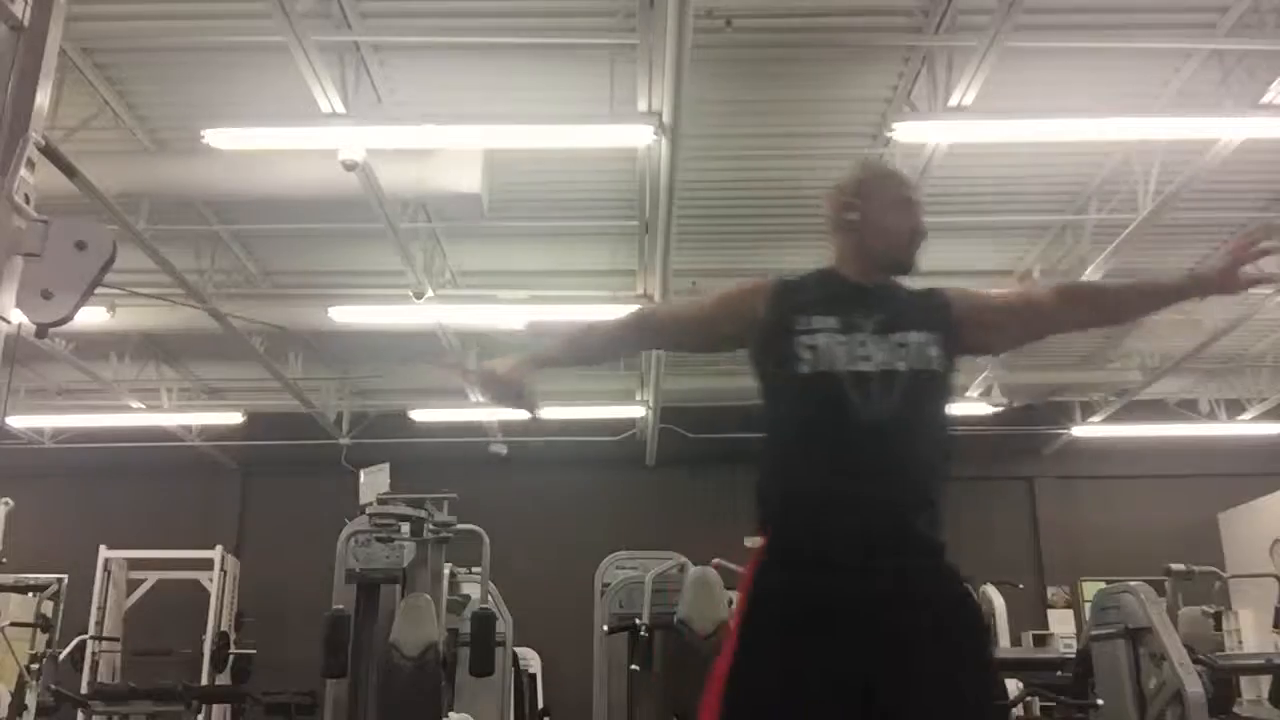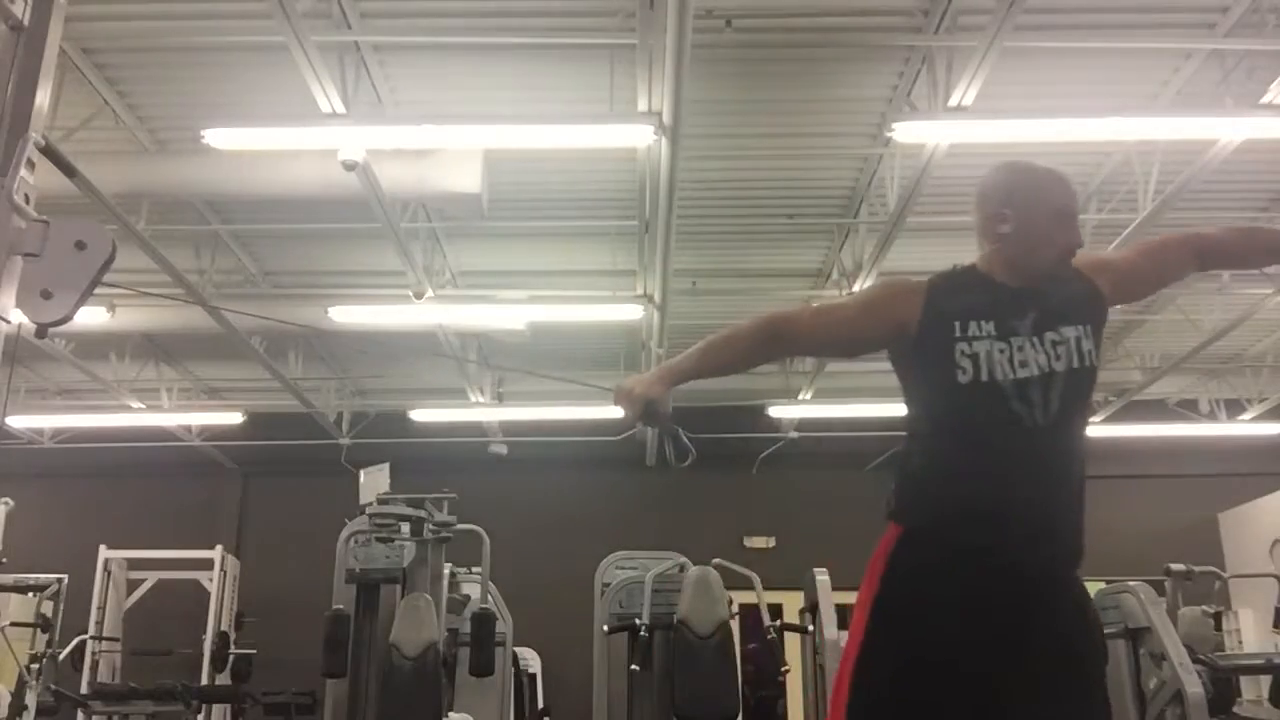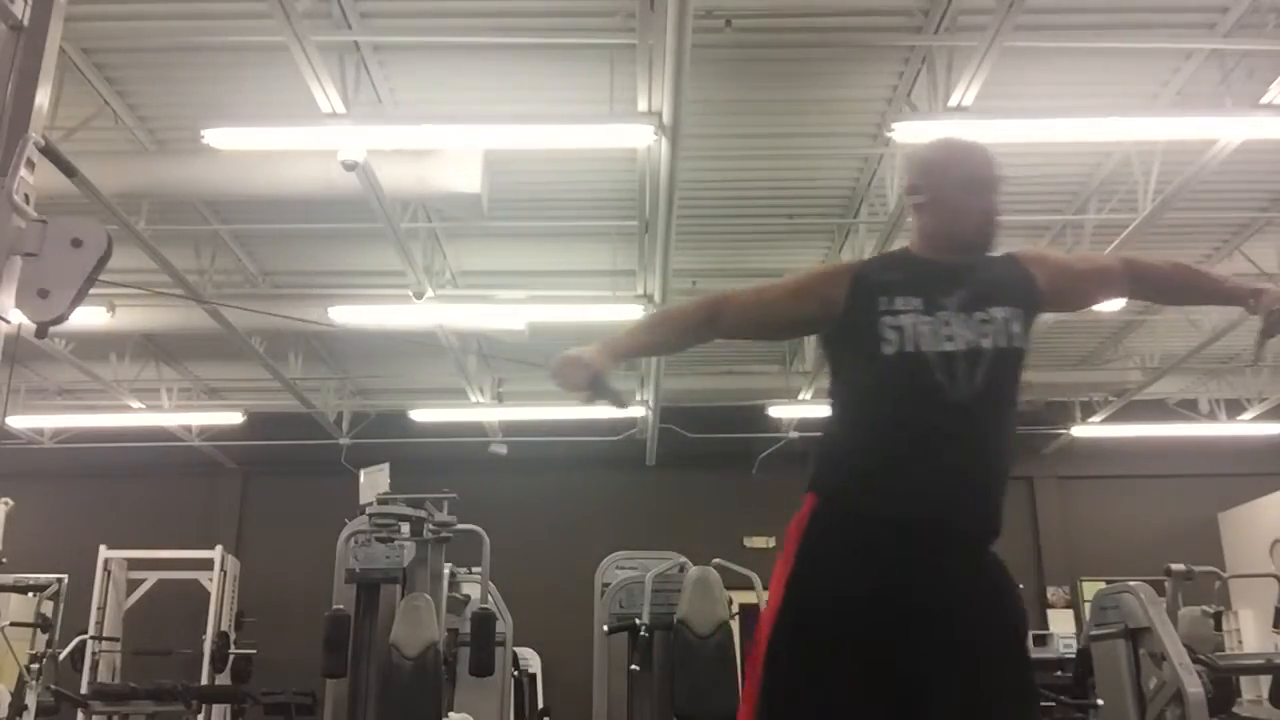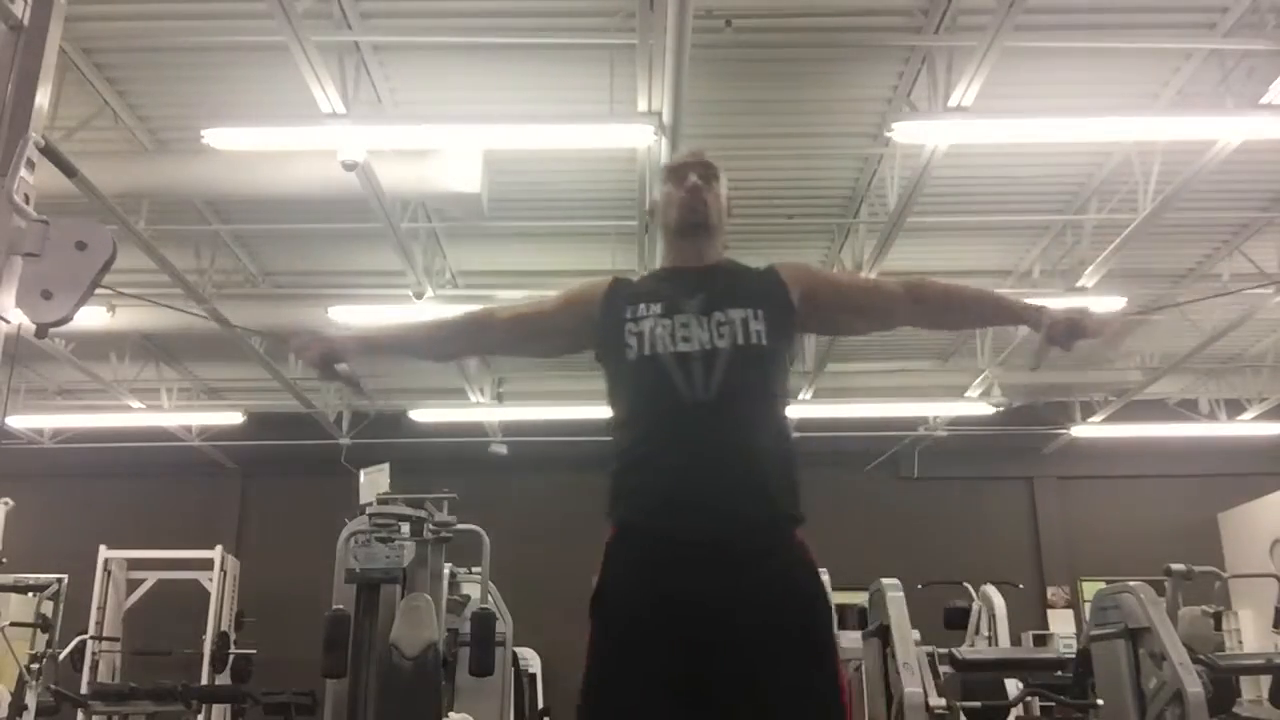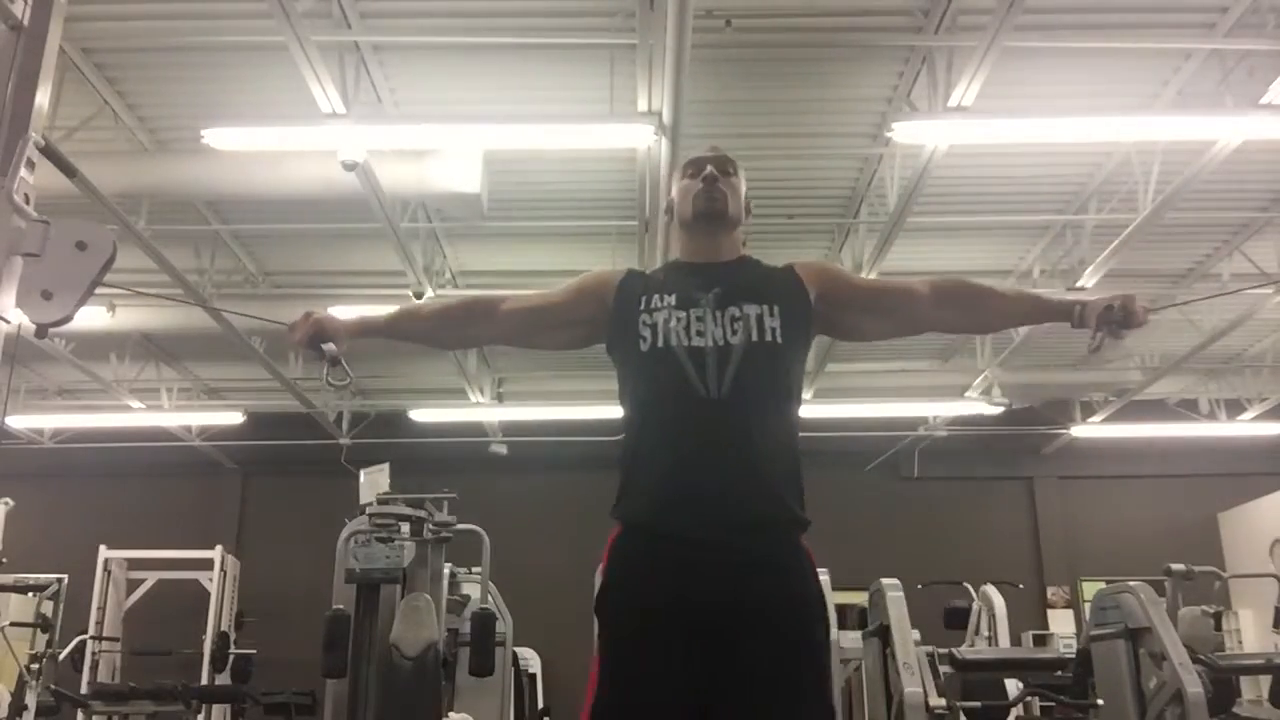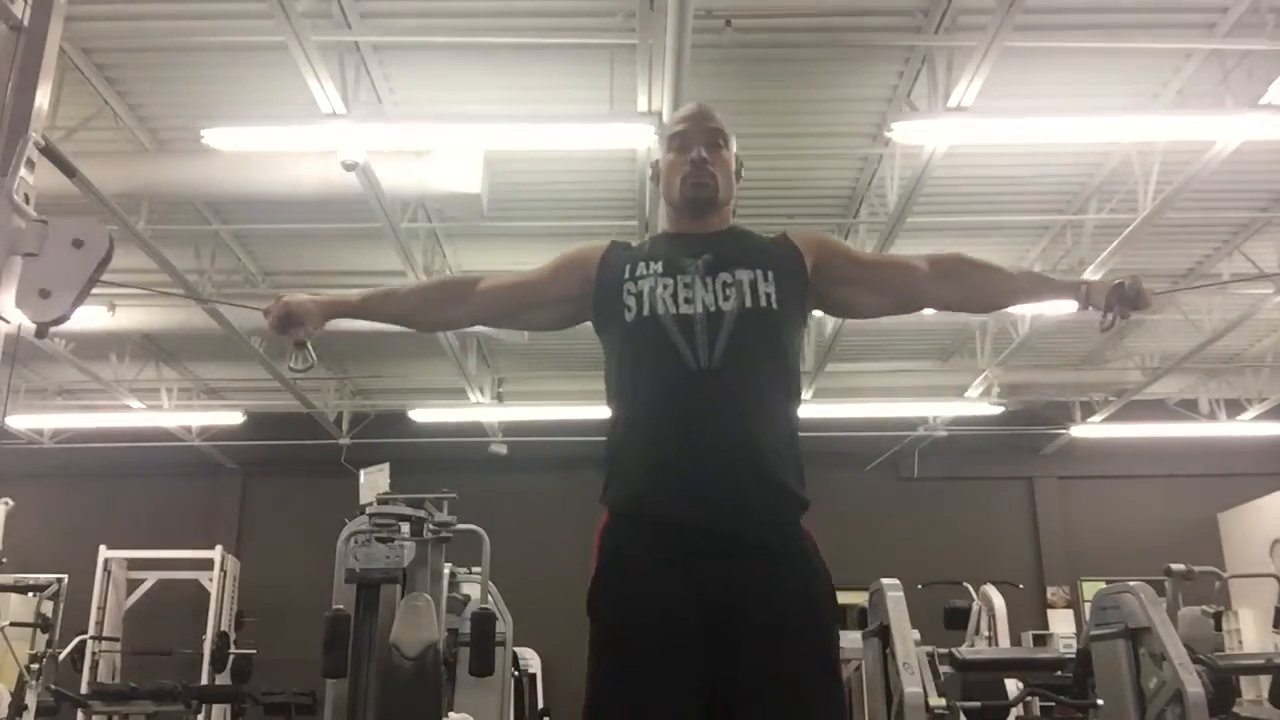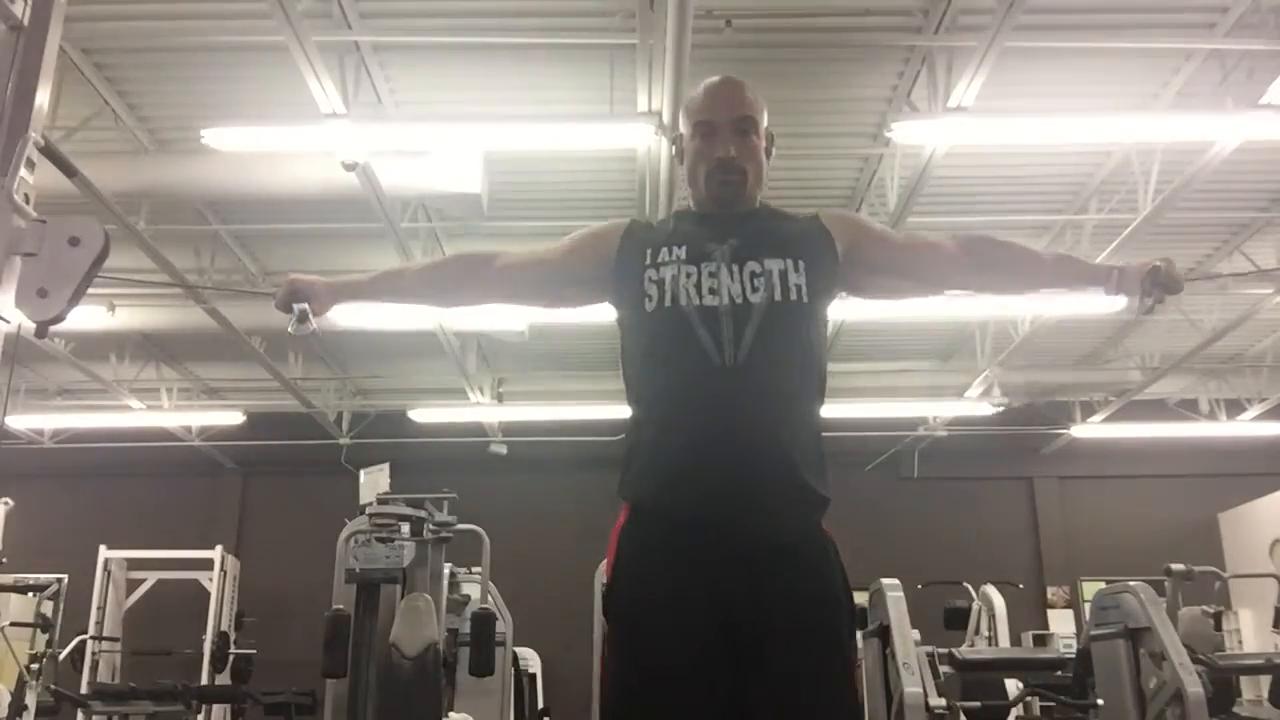
dt=0.7s
person 1, frame 1
left shoulder: (942, 314)
right shoulder: (774, 307)
left elbow: (1062, 306)
right elbow: (650, 326)
left wrist: (1201, 281)
right wrist: (530, 362)
left hip: (913, 572)
right hip: (801, 573)
person 1, frame 2
left shoulder: (1088, 290)
right shoulder: (920, 306)
left elbow: (1197, 248)
right elbow: (786, 329)
right wrist: (665, 375)
left hip: (1045, 577)
right hip: (932, 567)
person 1, frame 3
left shoulder: (1021, 280)
right shoulder: (851, 289)
left elbow: (1131, 273)
right elbow: (720, 312)
right wrist: (607, 351)
left hip: (960, 555)
right hip: (845, 548)
person 1, frame 4
left shoulder: (782, 290)
right shoulder: (610, 305)
left elbow: (906, 297)
right elbow: (488, 327)
left wrist: (1034, 313)
right wrist: (361, 341)
left hip: (763, 559)
right hip: (649, 561)
person 1, frame 5
left shoulder: (799, 289)
right shoulder: (619, 295)
left elbow: (930, 301)
right elbow: (493, 316)
left wrist: (1070, 307)
right wrist: (359, 324)
left hip: (767, 562)
right hip: (654, 560)
person 1, frame 6
left shoulder: (796, 258)
right shoulder: (605, 269)
left elbow: (930, 278)
right elbow: (473, 297)
left wrist: (1073, 287)
right wrist: (334, 305)
left hip: (771, 548)
right hip: (647, 549)
person 1, frame 7
left shoulder: (823, 241)
right shoulder: (624, 249)
left elbow: (961, 257)
right elbow: (488, 272)
left wrist: (1106, 273)
right wrist: (343, 287)
left hip: (789, 548)
right hip: (665, 548)
